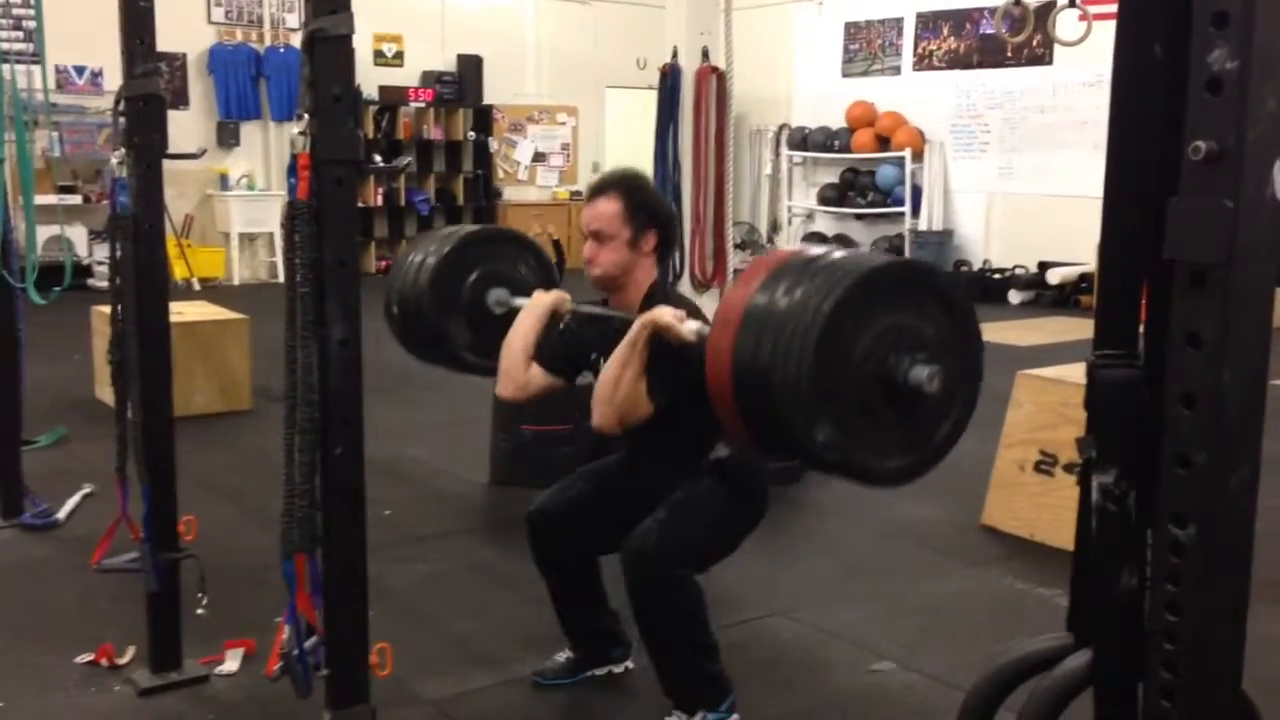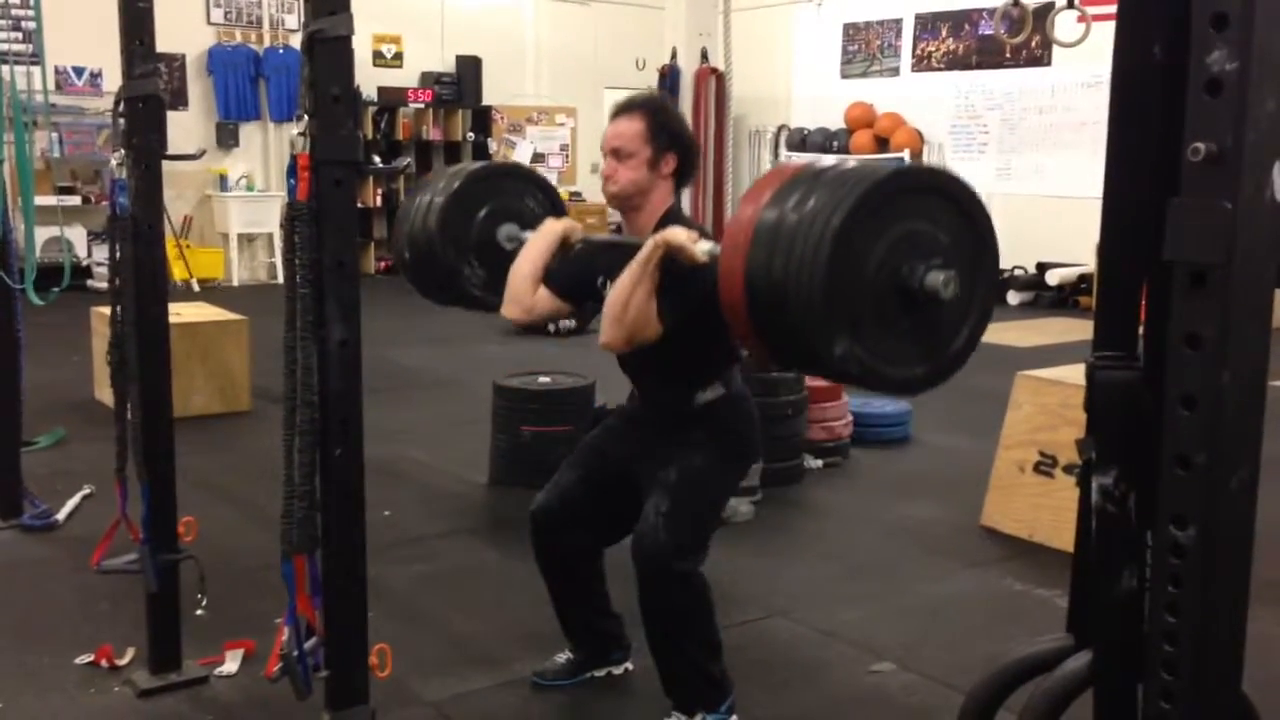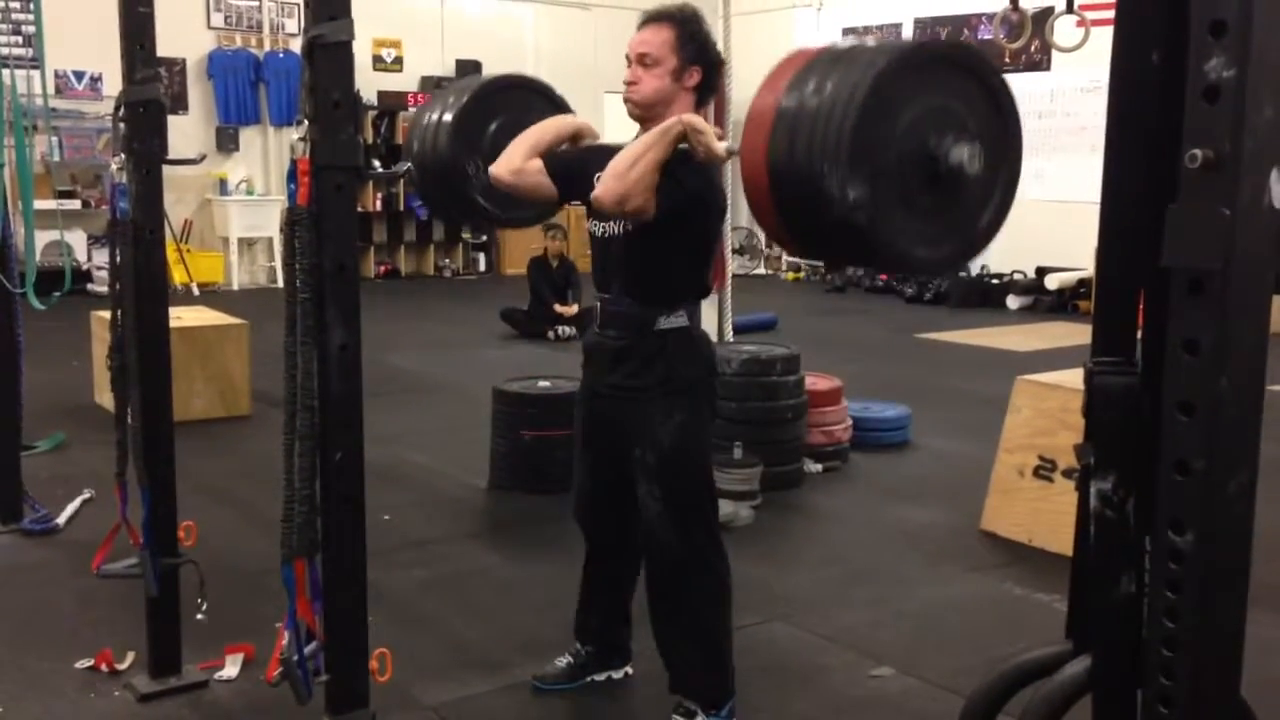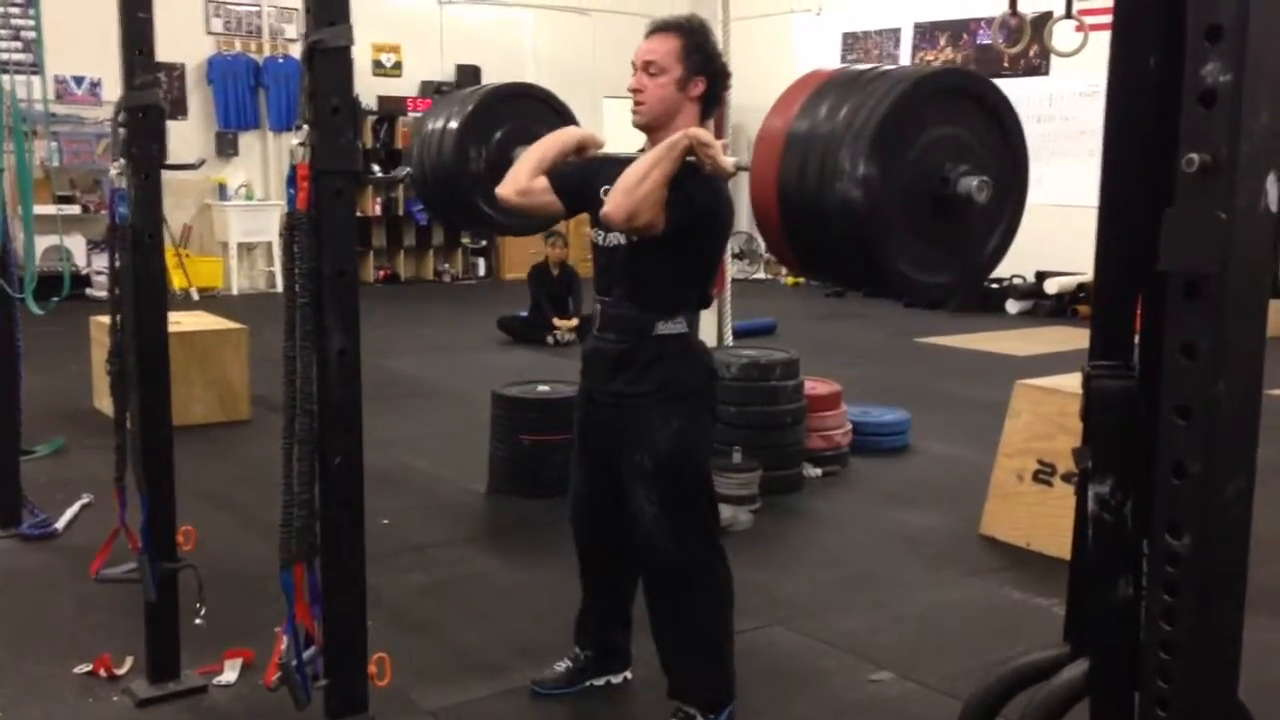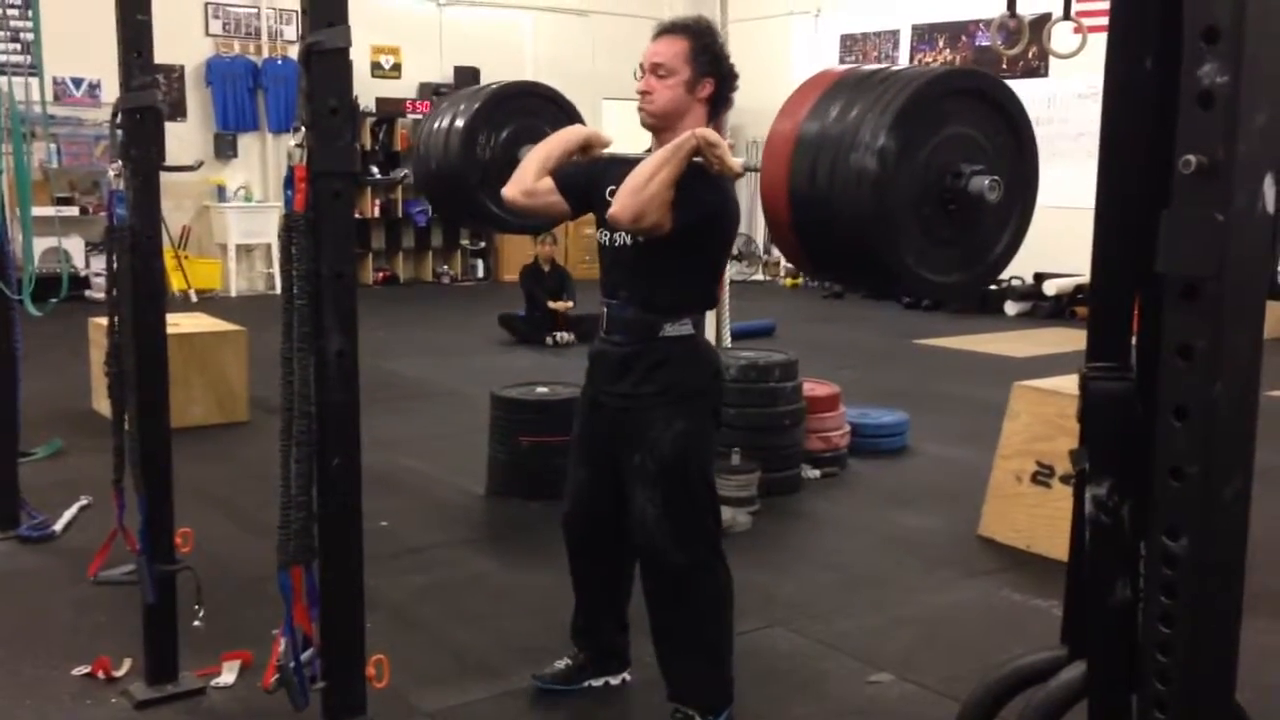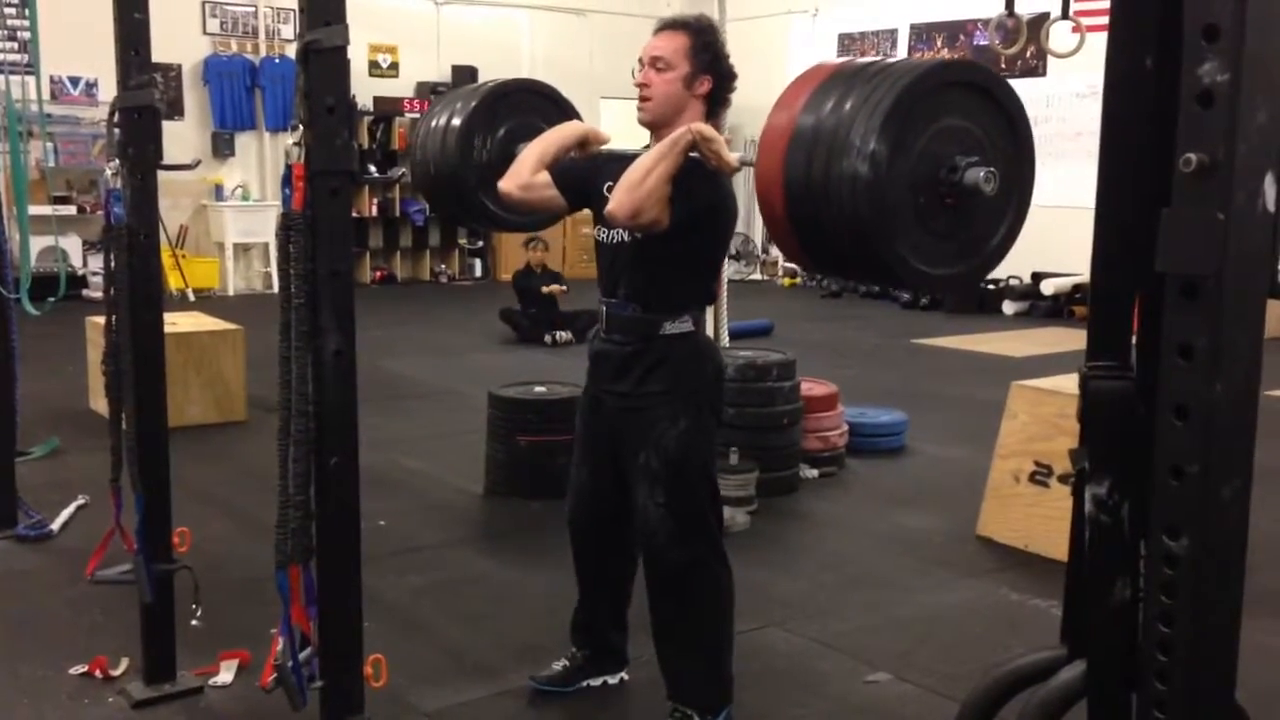
dt=0.5s
person 1, frame 1
left shoulder: (674, 328)
right shoulder: (593, 323)
left elbow: (607, 418)
right elbow: (512, 385)
left wrist: (643, 331)
right wrist: (539, 306)
left hip: (720, 476)
right hip: (650, 464)
left knee: (650, 553)
right knee: (552, 520)
right ankle: (600, 648)
person 1, frame 2
left shoulder: (686, 256)
right shoulder: (602, 253)
left elbow: (616, 335)
right elbow: (518, 308)
left wrist: (656, 249)
right wrist: (549, 232)
left hip: (707, 426)
right hip: (644, 415)
left knee: (660, 547)
right knee: (556, 517)
right ankle: (600, 648)
person 1, frame 3
left shoulder: (689, 168)
right shoulder: (610, 154)
left elbow: (612, 196)
right elbow: (506, 172)
left wrist: (671, 131)
right wrist: (564, 125)
left hip: (667, 367)
right hip: (608, 359)
left knee: (678, 537)
right knee: (604, 520)
right ankle: (603, 650)
person 1, frame 4
left shoulder: (697, 183)
right shoulder: (613, 168)
left elbow: (621, 213)
right elbow: (514, 191)
left wrist: (680, 143)
right wrist: (569, 138)
left hip: (665, 377)
right hip: (605, 369)
left knee: (676, 543)
right knee: (599, 525)
right ankle: (601, 652)
person 1, frame 5
left shoulder: (705, 184)
right shoulder: (617, 168)
left elbow: (631, 212)
right elbow: (521, 193)
left wrist: (687, 143)
right wrist: (574, 135)
left hip: (671, 377)
right hip: (610, 367)
left knee: (676, 545)
right knee: (589, 523)
right ankle: (599, 654)
person 1, frame 6
left shoulder: (702, 179)
right shoulder: (614, 163)
left elbow: (626, 210)
right elbow: (516, 185)
left wrist: (682, 138)
right wrist: (570, 131)
left hip: (672, 375)
right hip: (611, 364)
left knee: (679, 543)
right knee: (595, 521)
right ankle: (597, 652)
